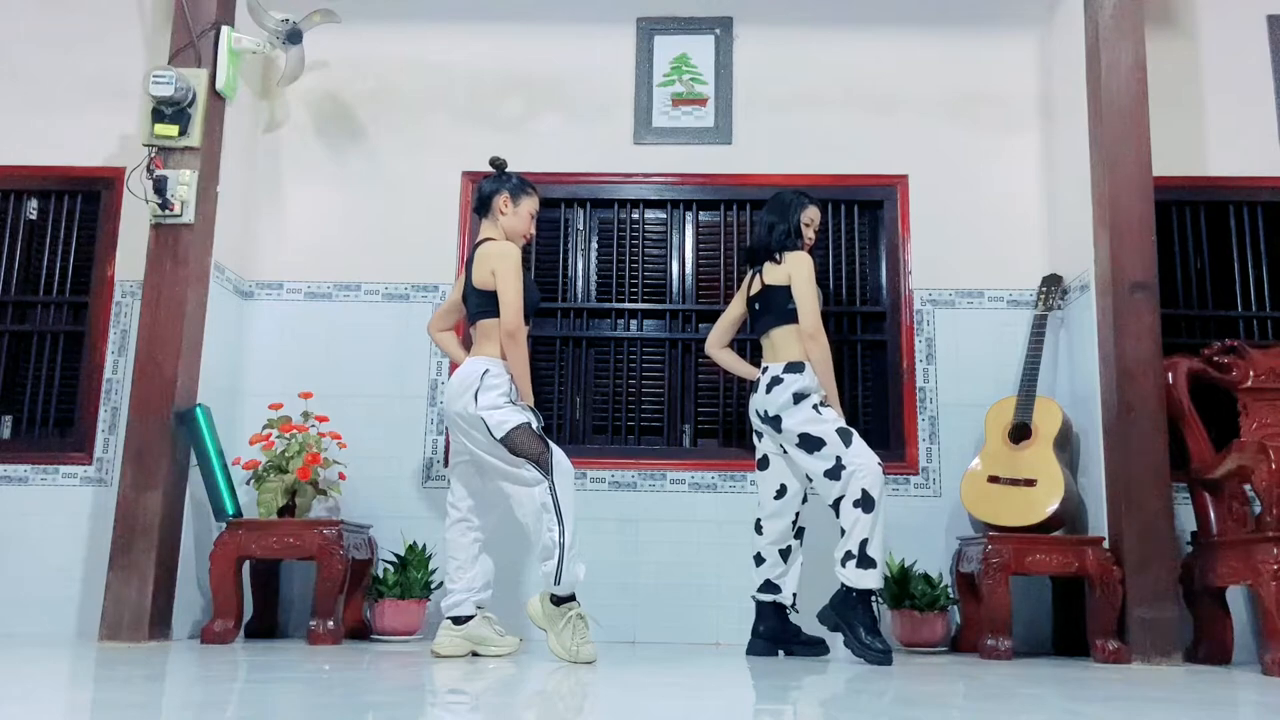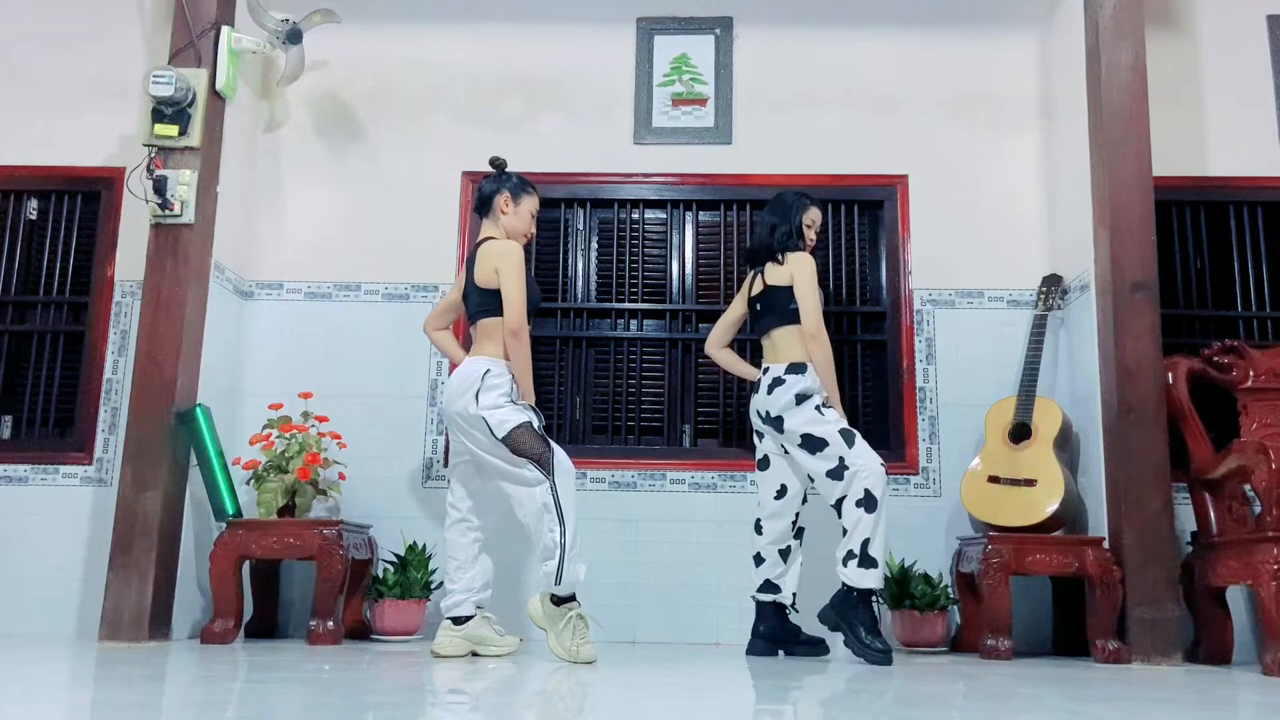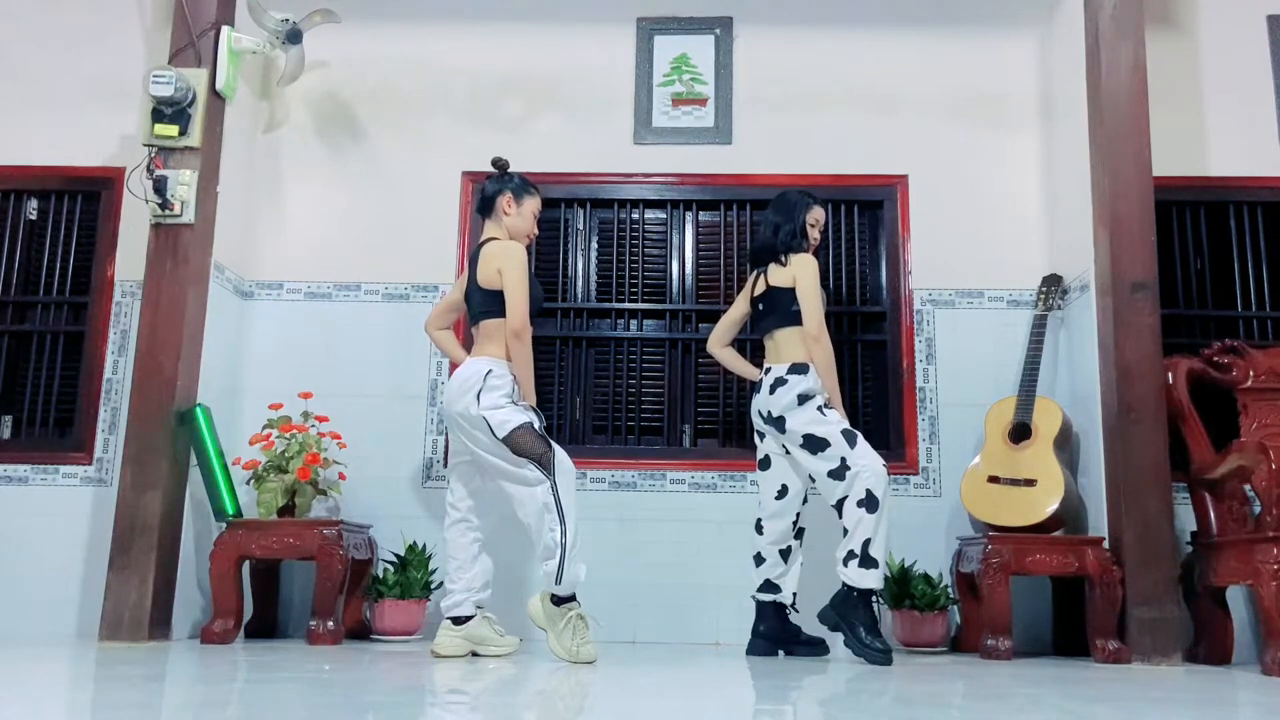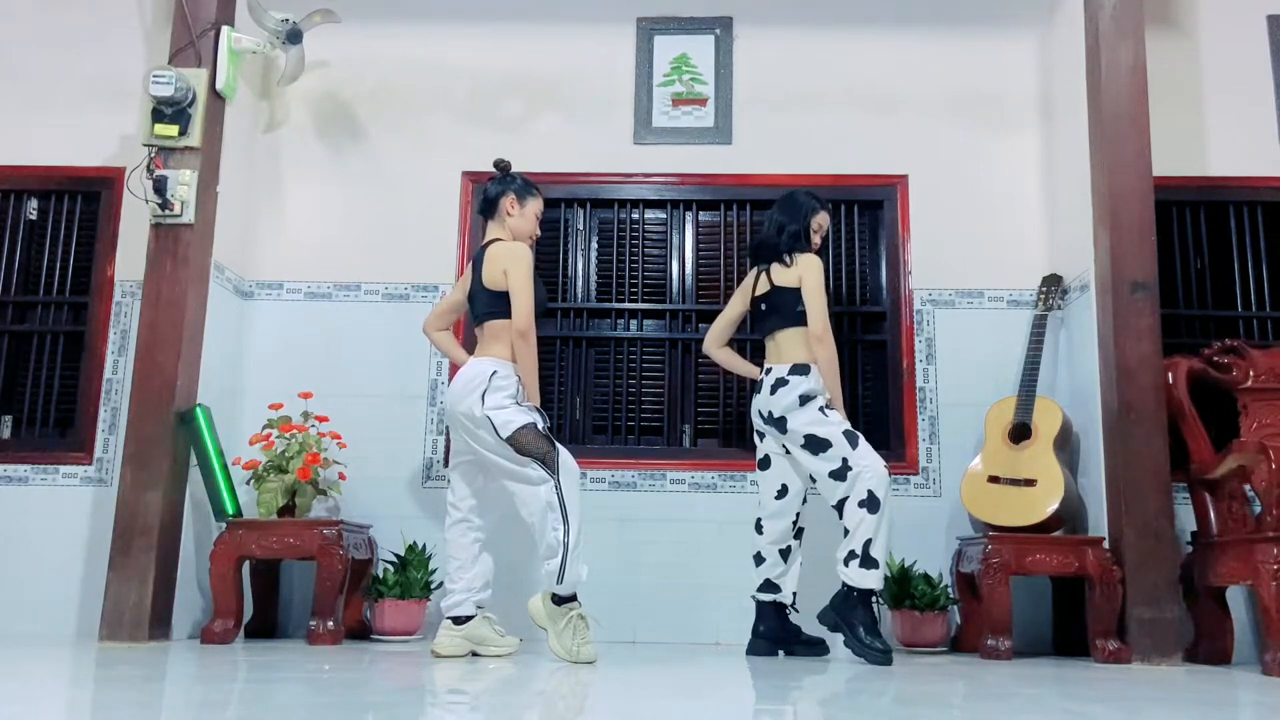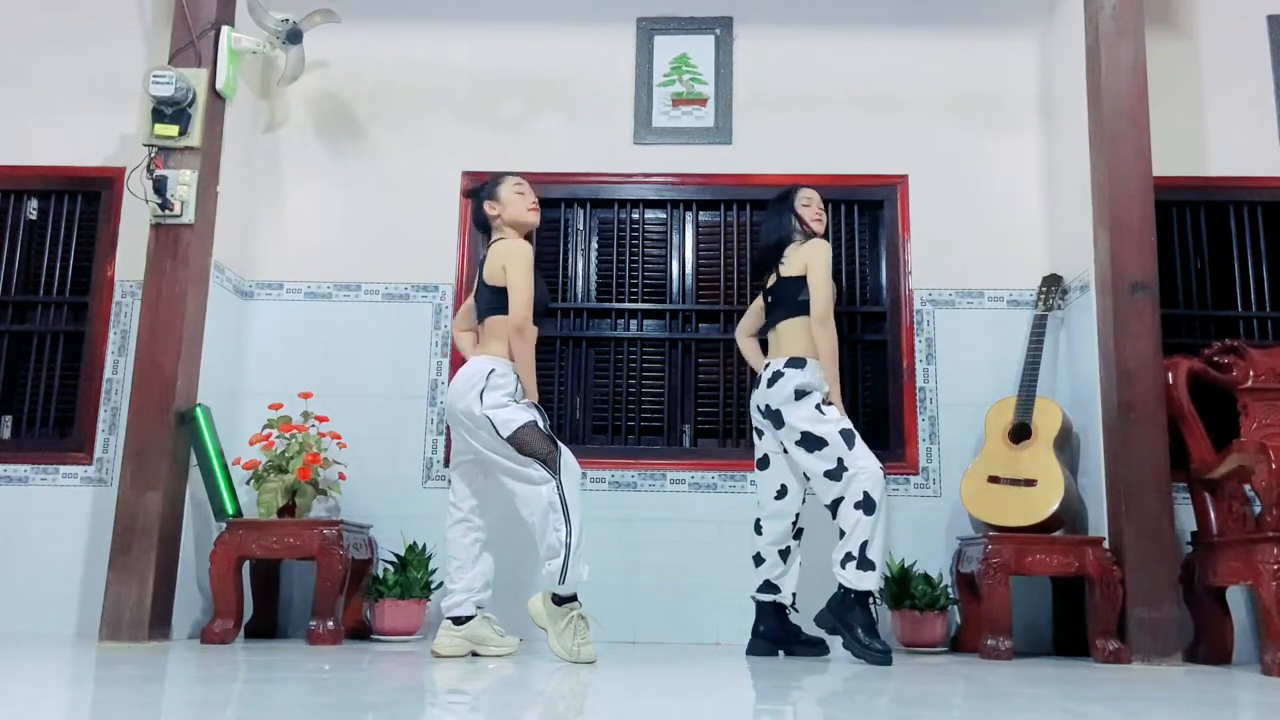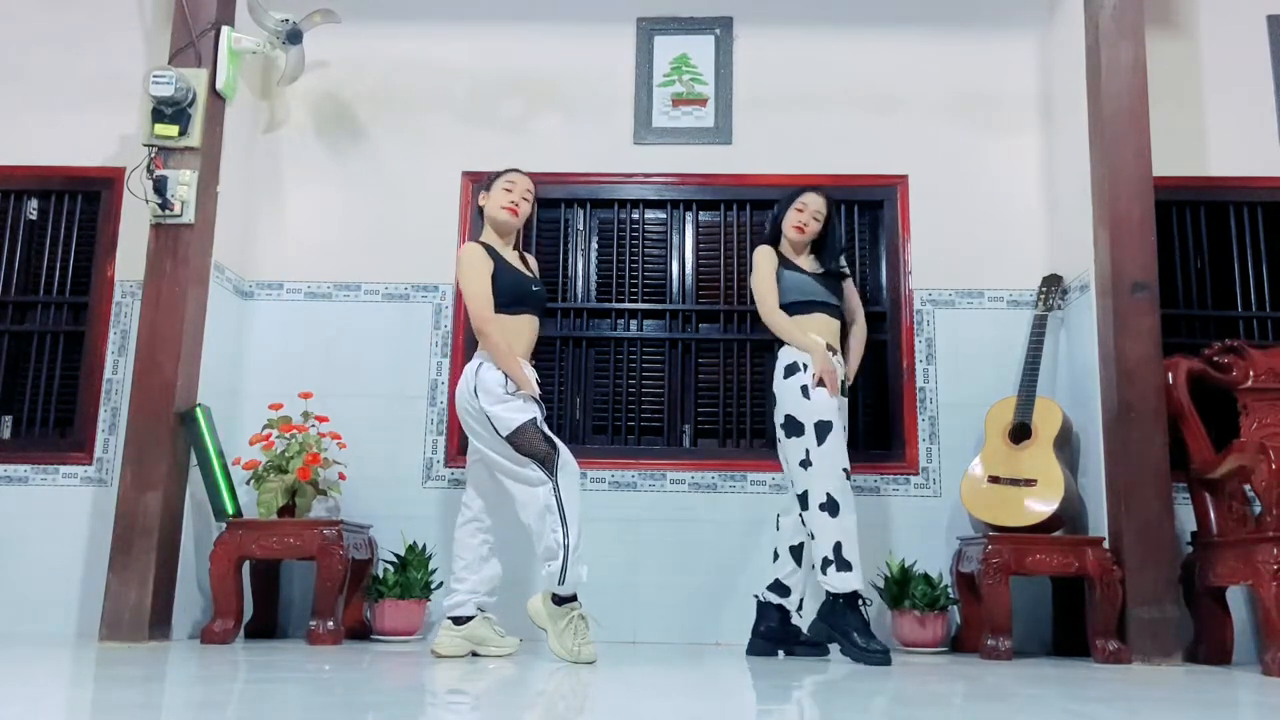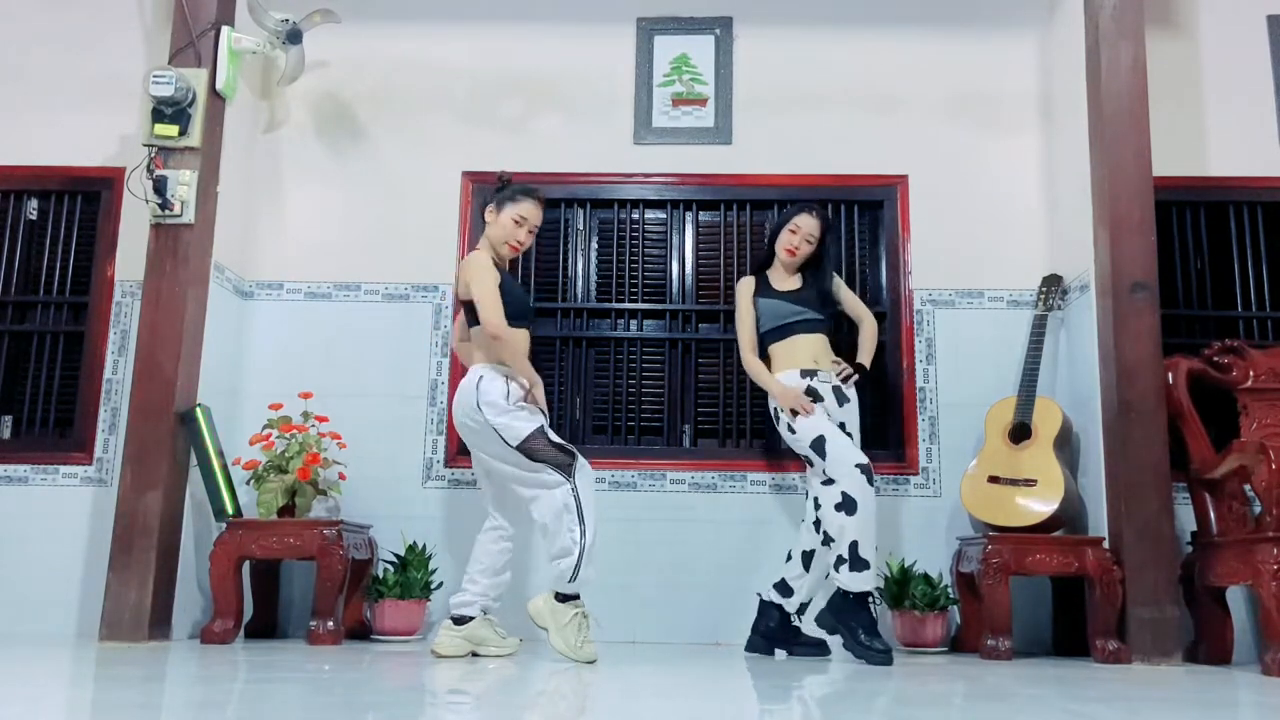
dt=0.7s
person 1, frame 1
left shoulder: (475, 260)
right shoulder: (503, 252)
left elbow: (439, 325)
right elbow: (512, 329)
right wrist: (527, 400)
left hip: (468, 390)
right hip: (488, 390)
left knee: (466, 506)
right knee: (551, 474)
left ankle: (461, 620)
right ankle: (560, 597)
person 1, frame 2
left shoulder: (474, 259)
right shoulder: (505, 249)
left elbow: (435, 324)
right elbow: (515, 328)
right wrist: (529, 398)
left hip: (467, 389)
right hip: (489, 388)
left knee: (465, 504)
right knee: (552, 473)
left ankle: (462, 620)
right ankle: (560, 597)
person 1, frame 3
left shoulder: (476, 260)
right shoulder: (508, 251)
left elbow: (436, 324)
right elbow: (517, 328)
right wrist: (530, 399)
left hip: (468, 389)
right hip: (489, 390)
left knee: (464, 505)
right knee: (553, 474)
left ankle: (461, 620)
right ankle: (561, 598)
person 1, frame 4
left shoulder: (477, 262)
right shoulder: (513, 251)
left elbow: (435, 325)
right elbow: (522, 328)
right wrist: (533, 399)
left hip: (470, 389)
right hip: (493, 390)
left knee: (464, 505)
right knee: (556, 475)
left ankle: (462, 620)
right ankle: (561, 598)
person 1, frame 5
left shoulder: (493, 260)
right shoulder: (516, 248)
left elbow: (462, 326)
right elbow: (520, 324)
right wrist: (531, 393)
left hip: (473, 386)
right hip: (492, 388)
left knee: (466, 505)
right knee: (558, 472)
left ankle: (461, 619)
right ankle: (562, 598)
person 1, frame 6
left shoulder: (527, 261)
right shoulder: (474, 252)
right elbow: (484, 324)
left wrist: (527, 383)
right wrist: (526, 382)
left hip: (507, 386)
right hip: (493, 382)
left knee: (480, 504)
right knee: (556, 473)
left ankle: (463, 619)
right ankle: (561, 598)
person 1, frame 7
left shoulder: (498, 271)
right shoulder: (480, 260)
left elbow: (461, 338)
right elbow: (495, 328)
right wrist: (527, 381)
left hip: (489, 399)
right hip: (491, 396)
left knee: (504, 514)
right knee: (567, 478)
left ankle: (464, 621)
right ankle: (563, 598)
person 2, frame 1
left shoulder: (754, 277)
right shoulder: (797, 260)
left elbow: (715, 344)
right elbow: (812, 331)
right wrist: (835, 401)
left hip: (766, 397)
right hip: (794, 390)
left knee: (780, 508)
right knee: (863, 471)
left ankle: (771, 621)
right ankle: (853, 598)
person 2, frame 2
left shoulder: (754, 277)
right shoulder: (799, 261)
left elbow: (715, 345)
right elbow: (814, 333)
right wrist: (836, 402)
left hip: (766, 396)
right hip: (796, 390)
left knee: (780, 508)
right knee: (866, 471)
left ankle: (771, 620)
right ankle: (853, 598)
person 2, frame 3
left shoulder: (758, 276)
right shoulder: (801, 263)
left elbow: (717, 343)
right elbow: (815, 334)
right wrist: (837, 404)
left hip: (768, 398)
right hip: (797, 391)
left knee: (780, 509)
right knee: (867, 472)
left ankle: (771, 620)
right ankle: (853, 599)
person 2, frame 4
left shoulder: (755, 276)
right shoulder: (806, 263)
left elbow: (713, 343)
right elbow: (820, 335)
right wrist: (839, 404)
left hip: (768, 398)
right hip: (798, 392)
left knee: (780, 508)
right knee: (869, 474)
left ankle: (771, 621)
right ankle: (853, 599)
person 2, frame 5
left shoulder: (778, 267)
right shoulder: (816, 248)
left elbow: (744, 334)
right elbow: (822, 319)
right wrist: (835, 393)
left hip: (768, 390)
right hip: (799, 384)
left knee: (780, 506)
right knee: (864, 475)
left ankle: (771, 620)
right ankle: (851, 600)
person 2, frame 6
left shoulder: (831, 262)
right shoulder: (767, 253)
left elbow: (857, 320)
right elbow: (769, 312)
left wrist: (848, 371)
right wrist: (817, 351)
left hip: (828, 374)
right hip: (802, 364)
left knee: (809, 493)
right knee: (827, 479)
left ankle: (773, 617)
right ankle: (842, 605)
person 2, frame 7
left shoulder: (821, 280)
right shoulder: (751, 284)
left elbow: (867, 320)
right elbow: (747, 353)
left wrist: (857, 364)
right wrist: (777, 388)
left hip: (836, 390)
right hip: (792, 395)
left knee: (826, 509)
right knee: (853, 472)
left ankle: (775, 617)
right ankle: (851, 602)
